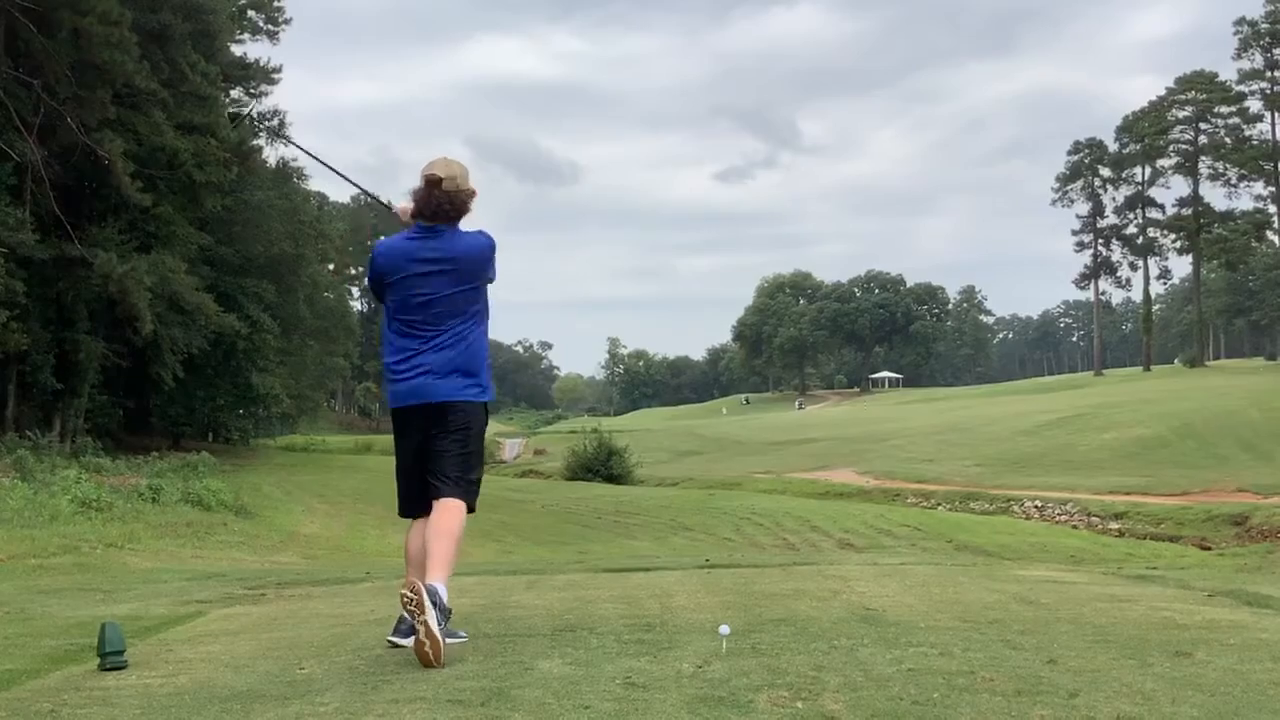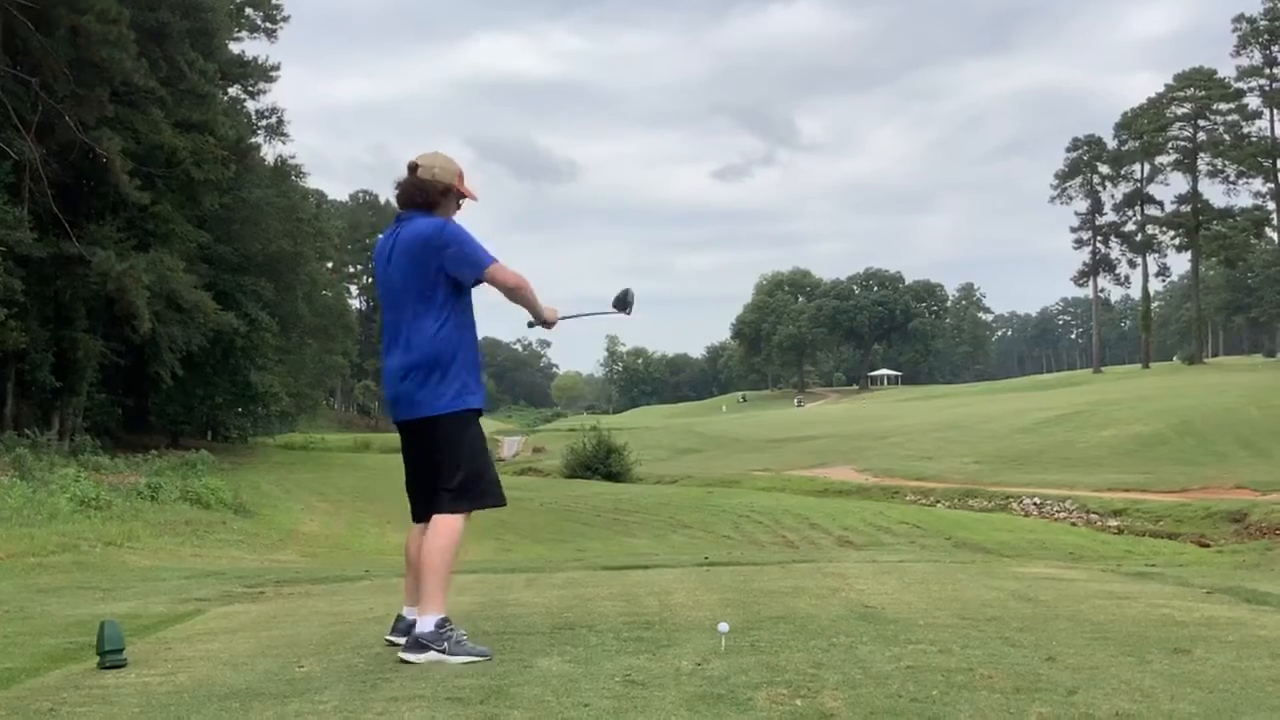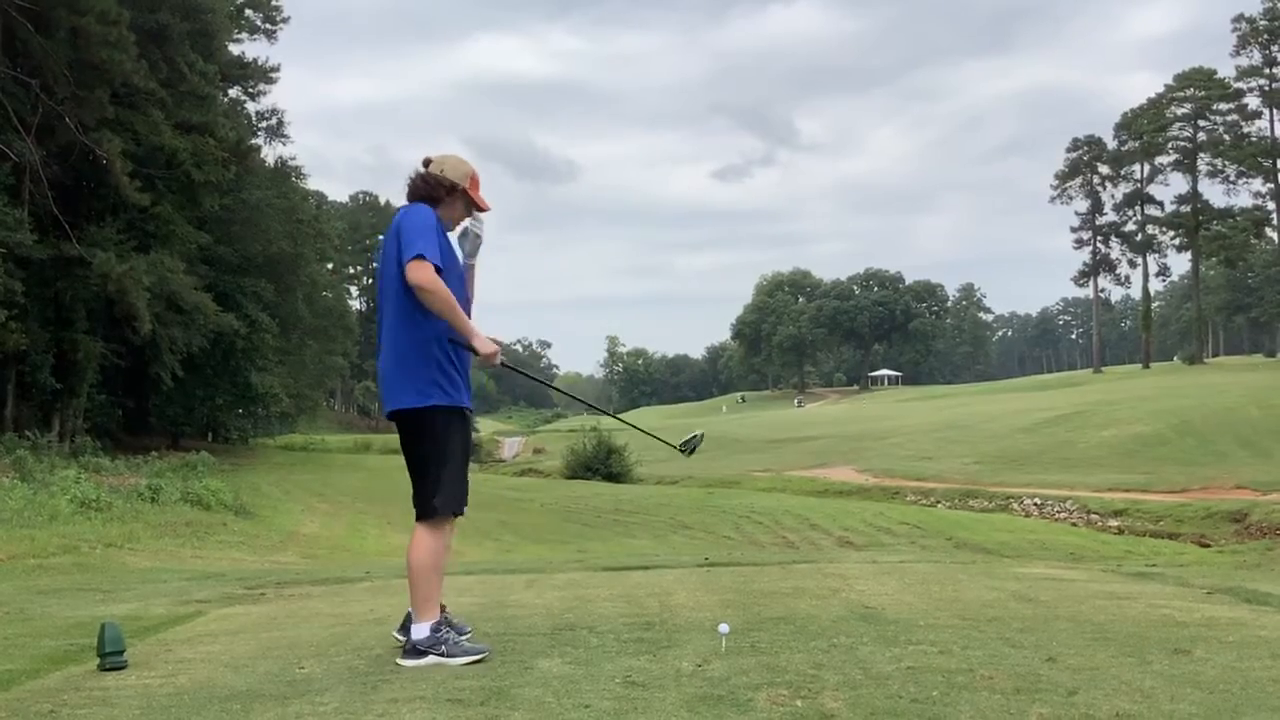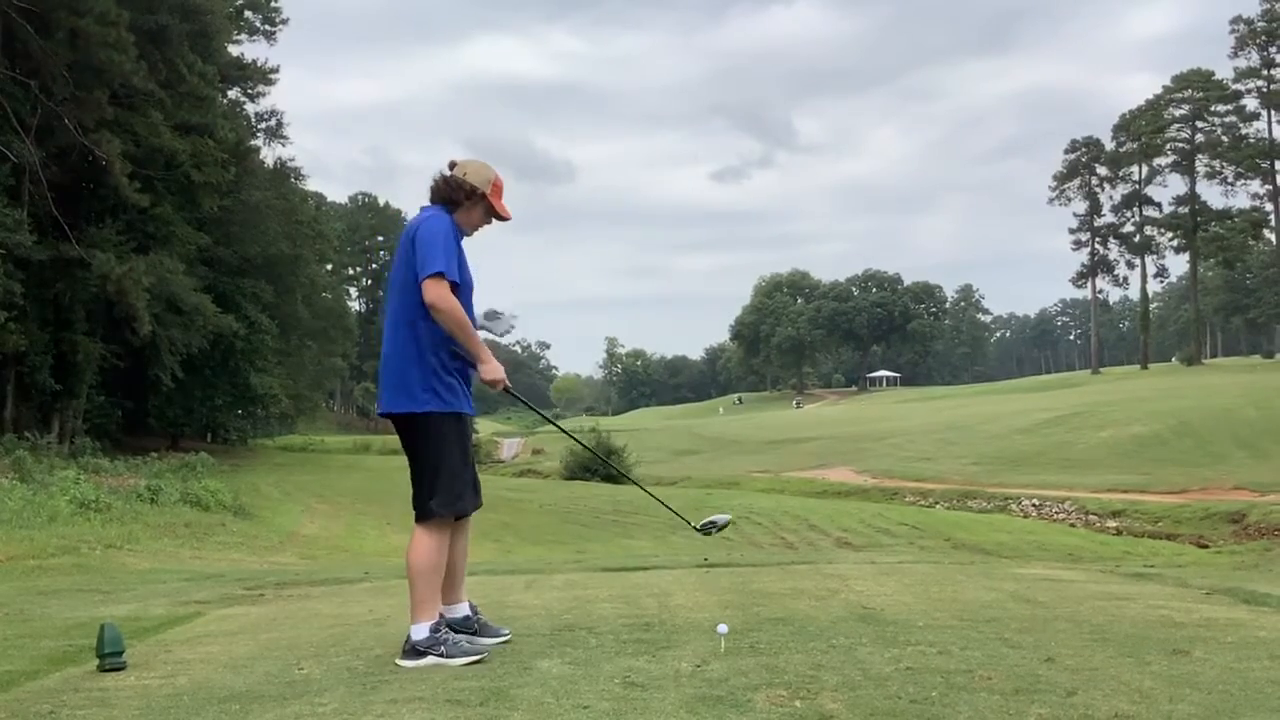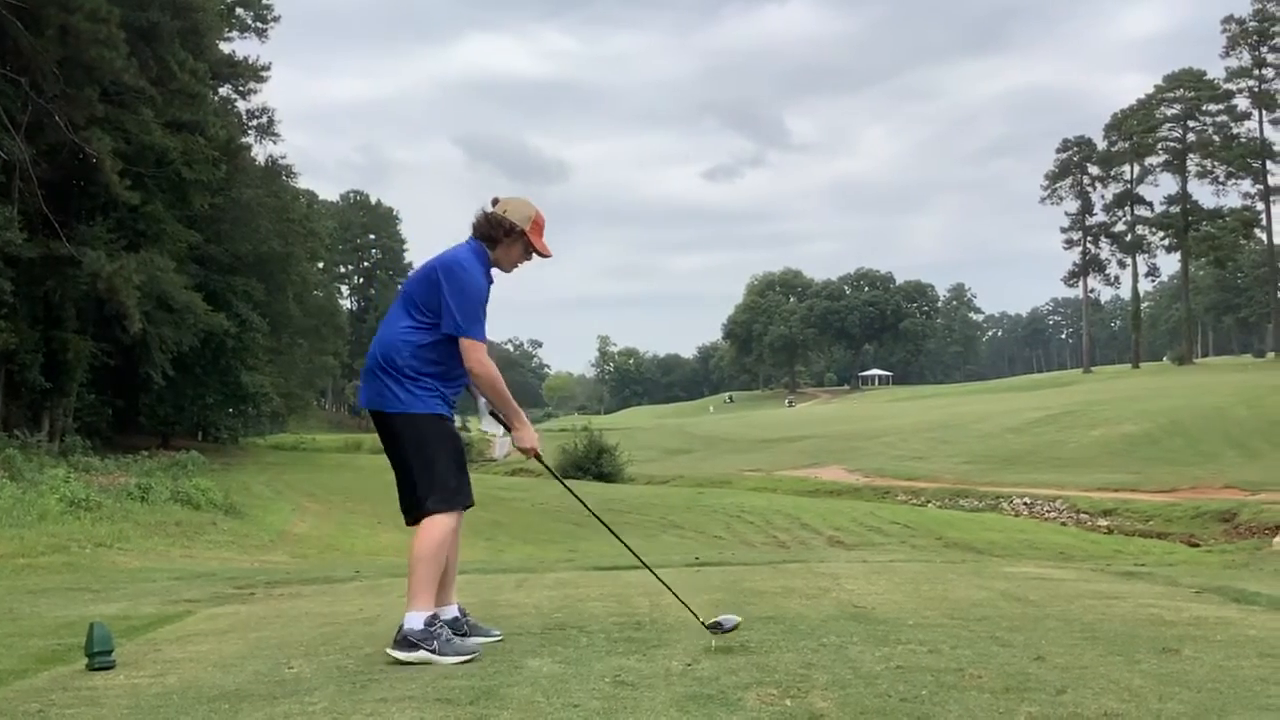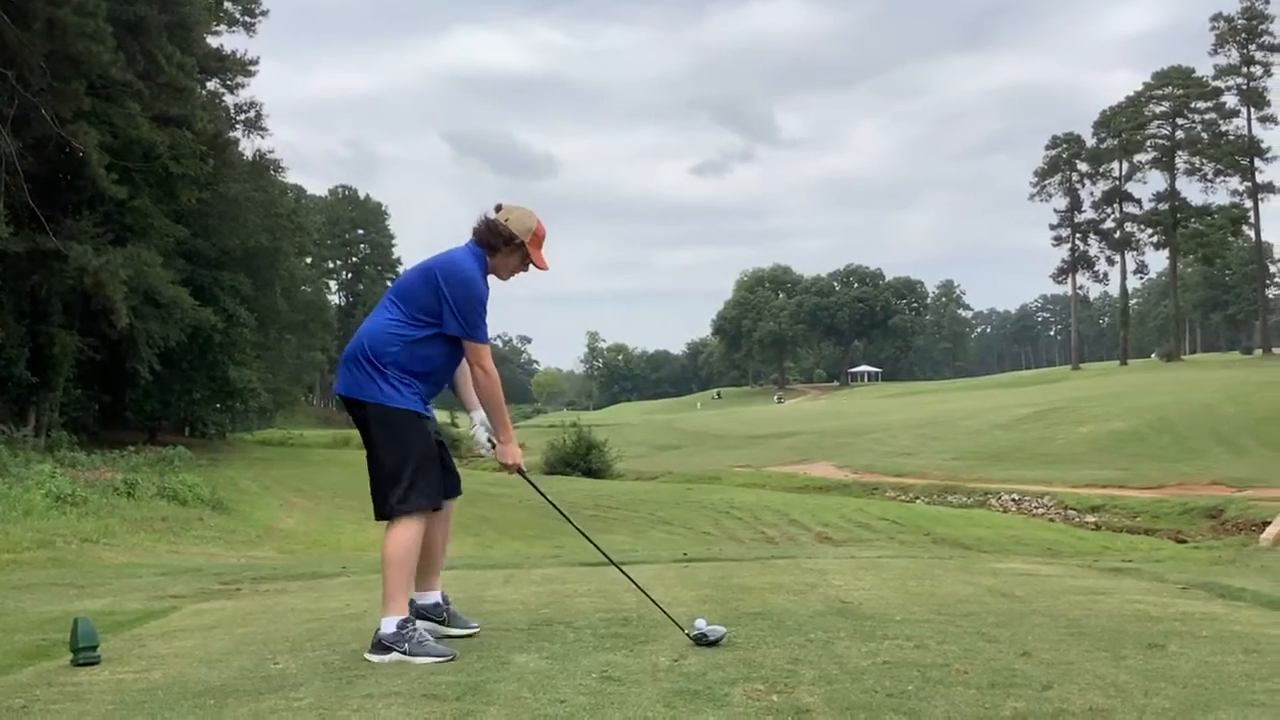
dt=0.4s
person 1, frame 1
left shoulder: (387, 252)
right shoulder: (477, 245)
left hip: (406, 392)
right hip: (458, 389)
left knee: (419, 504)
right knee: (452, 494)
left ankle: (415, 616)
right ankle: (433, 592)
person 1, frame 2
left shoulder: (386, 243)
right shoulder: (438, 232)
right elbow: (504, 279)
left wrist: (461, 259)
right wrist: (541, 310)
left hip: (408, 391)
right hip: (444, 388)
left knee: (428, 509)
right knee: (452, 504)
left ankle: (411, 616)
right ankle: (430, 629)
person 1, frame 3
left shoulder: (422, 230)
right shoulder: (417, 217)
left elbow: (455, 304)
right elbow: (422, 278)
left wrist: (471, 257)
right wrist: (475, 336)
left hip: (437, 385)
right hip: (428, 386)
left knee: (443, 506)
right knee: (436, 509)
left ankle: (423, 615)
right ankle: (423, 636)
person 1, frame 4
left shoulder: (435, 230)
right shoulder: (435, 225)
right elbow: (437, 298)
left wrist: (476, 327)
right wrist: (483, 356)
left hip: (435, 388)
right hip: (428, 390)
left knee: (459, 505)
right knee: (437, 511)
left ankle: (456, 613)
right ankle: (423, 636)
person 1, frame 5
left shoulder: (469, 266)
right shoulder: (463, 270)
left elbow: (465, 355)
right elbow: (476, 362)
left wrist: (490, 403)
right wrist: (519, 423)
left hip: (415, 393)
right hip: (405, 392)
left knee: (448, 503)
right knee: (441, 504)
left ankle: (446, 614)
right ankle: (416, 626)
person 1, frame 6
left shoulder: (461, 269)
right shoulder: (463, 274)
left elbow: (458, 357)
right elbow: (482, 366)
left wrist: (476, 416)
right wrist: (507, 439)
left hip: (393, 386)
right hip: (382, 384)
left knee: (440, 491)
right knee: (411, 504)
left ankle: (427, 601)
right ankle: (393, 630)
